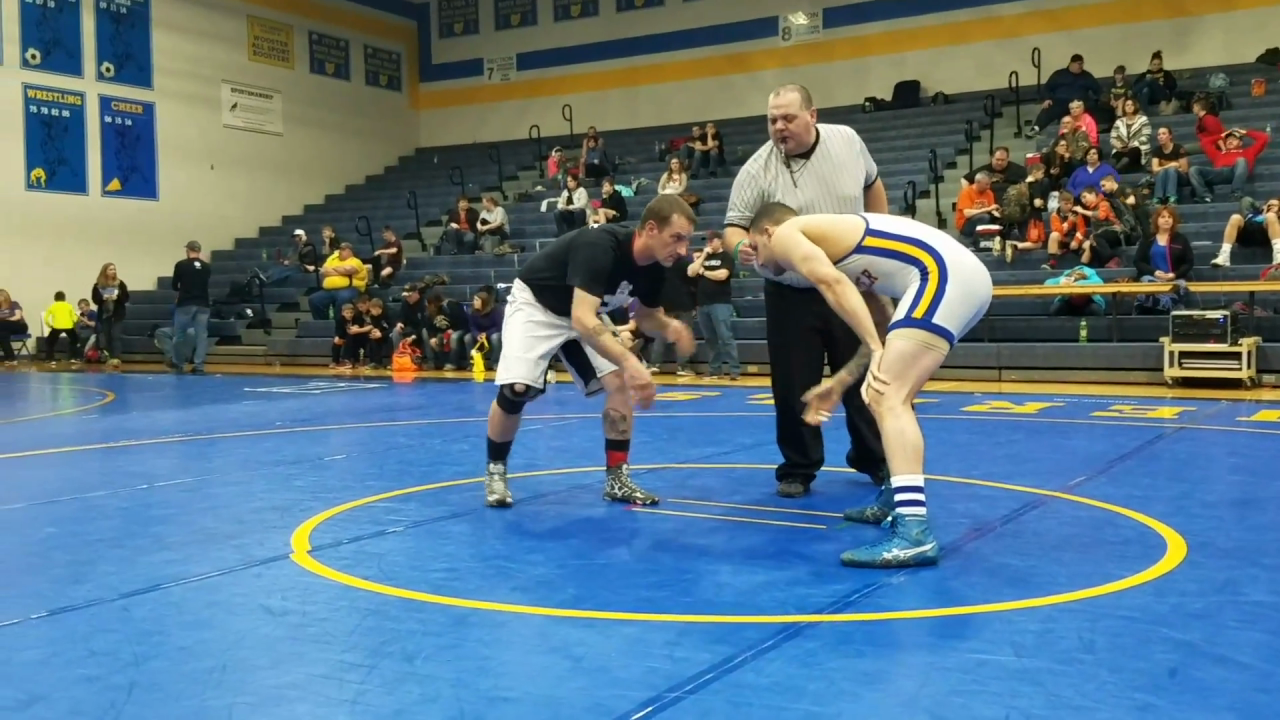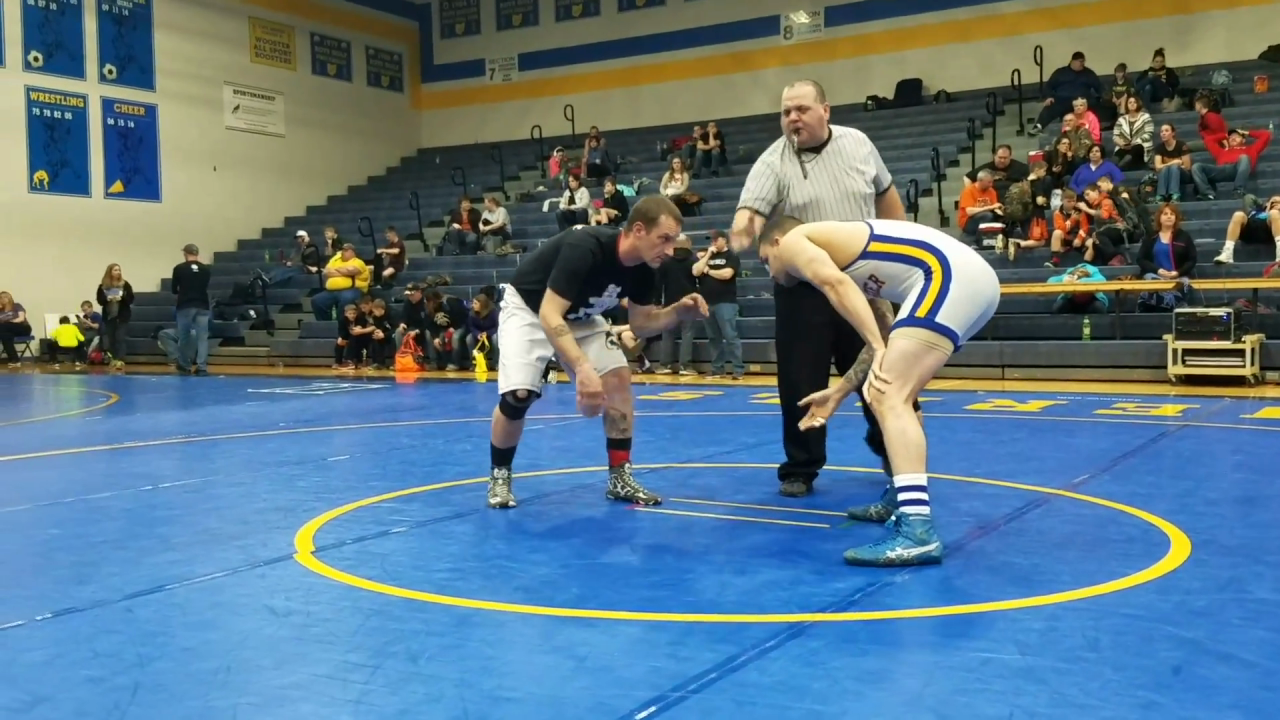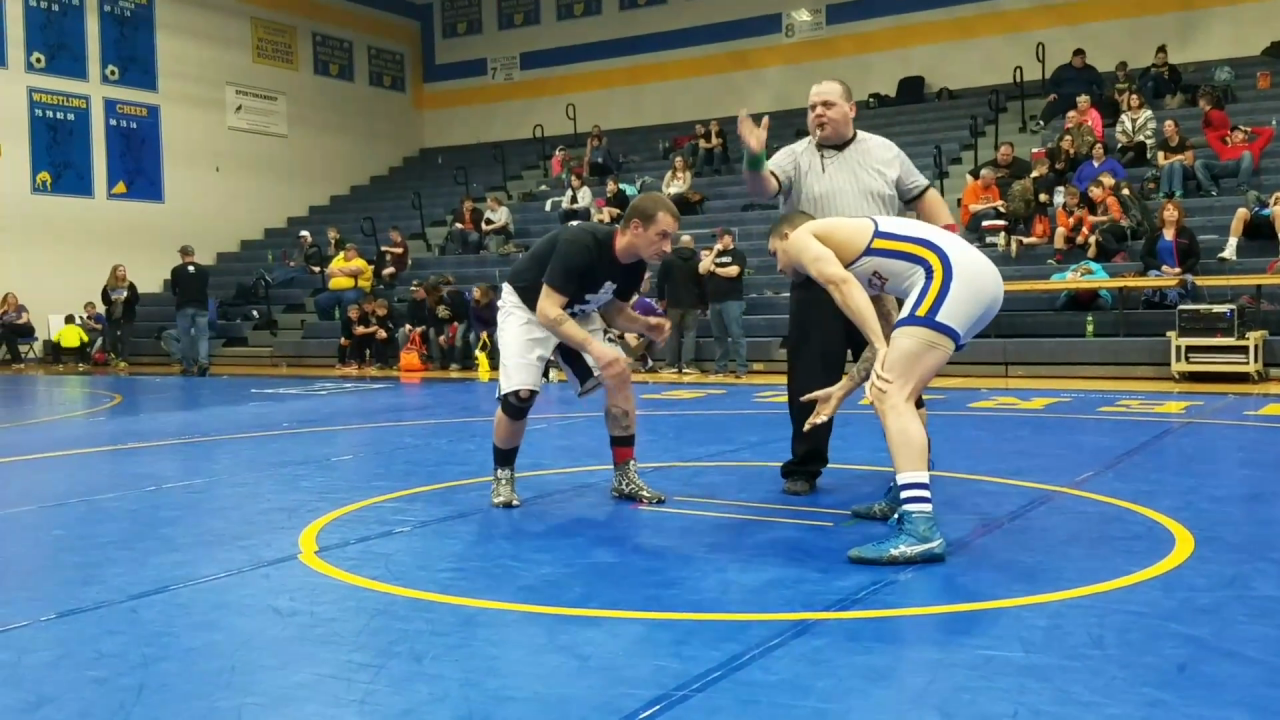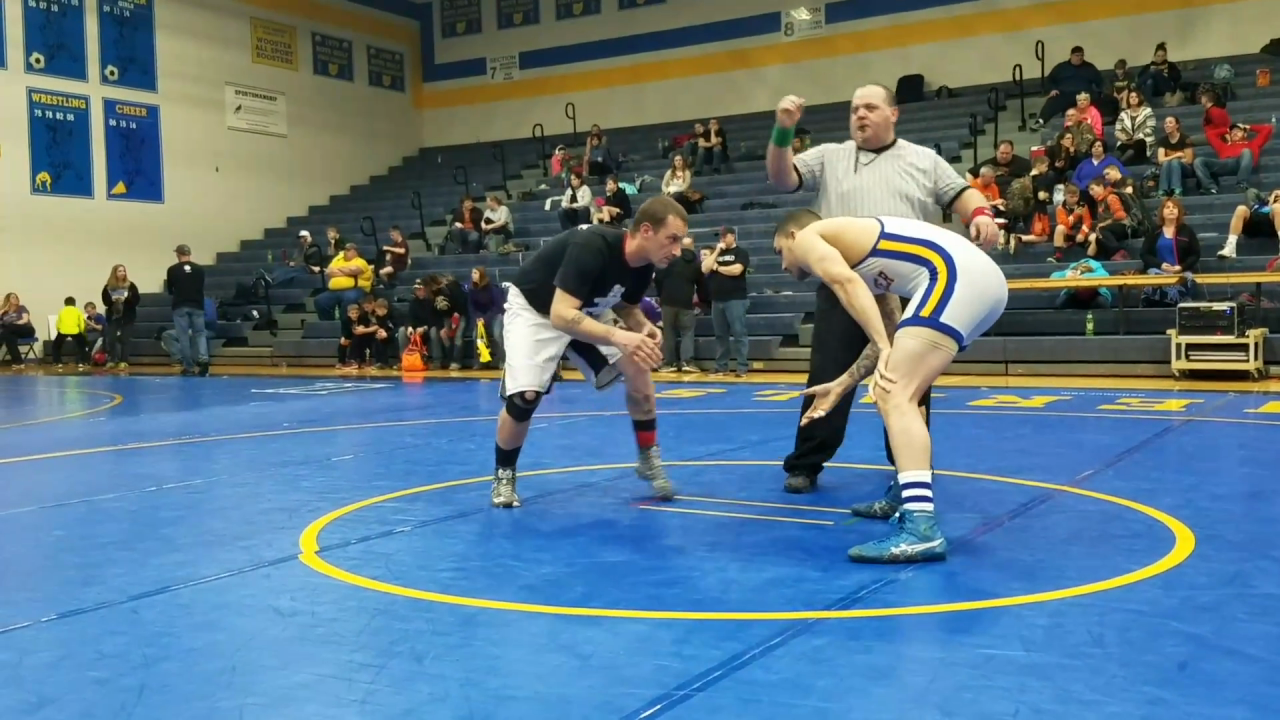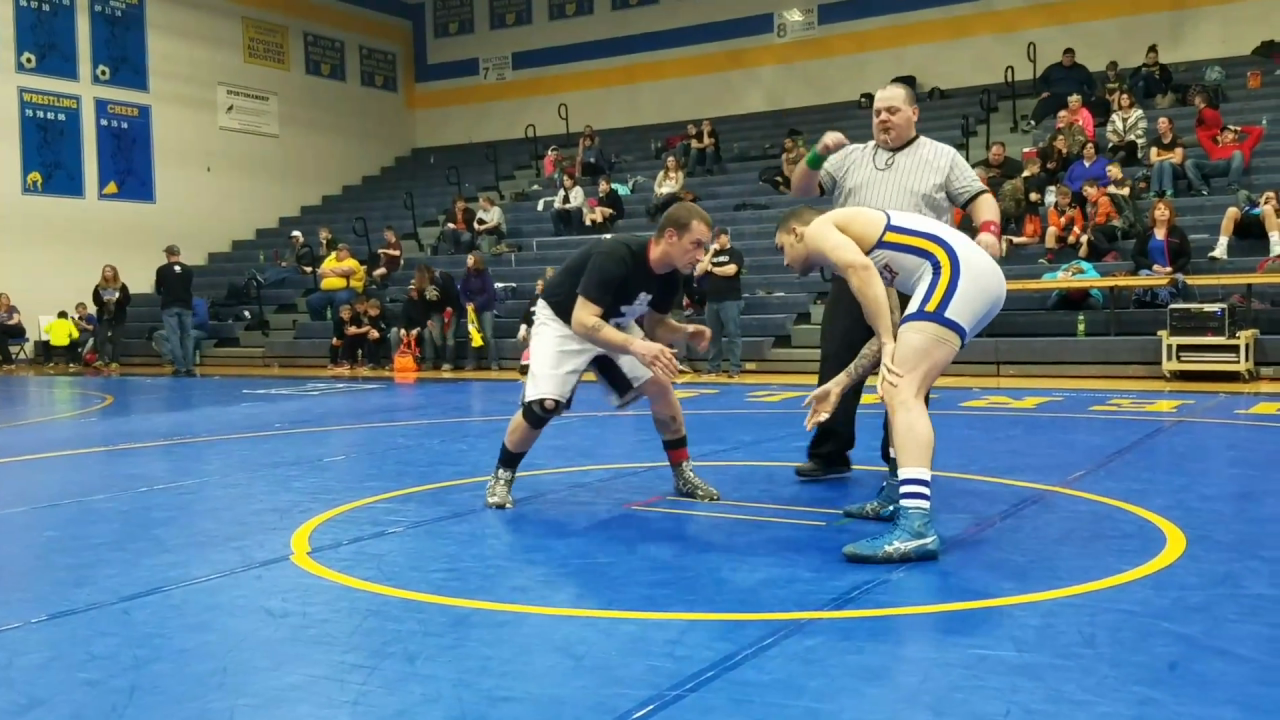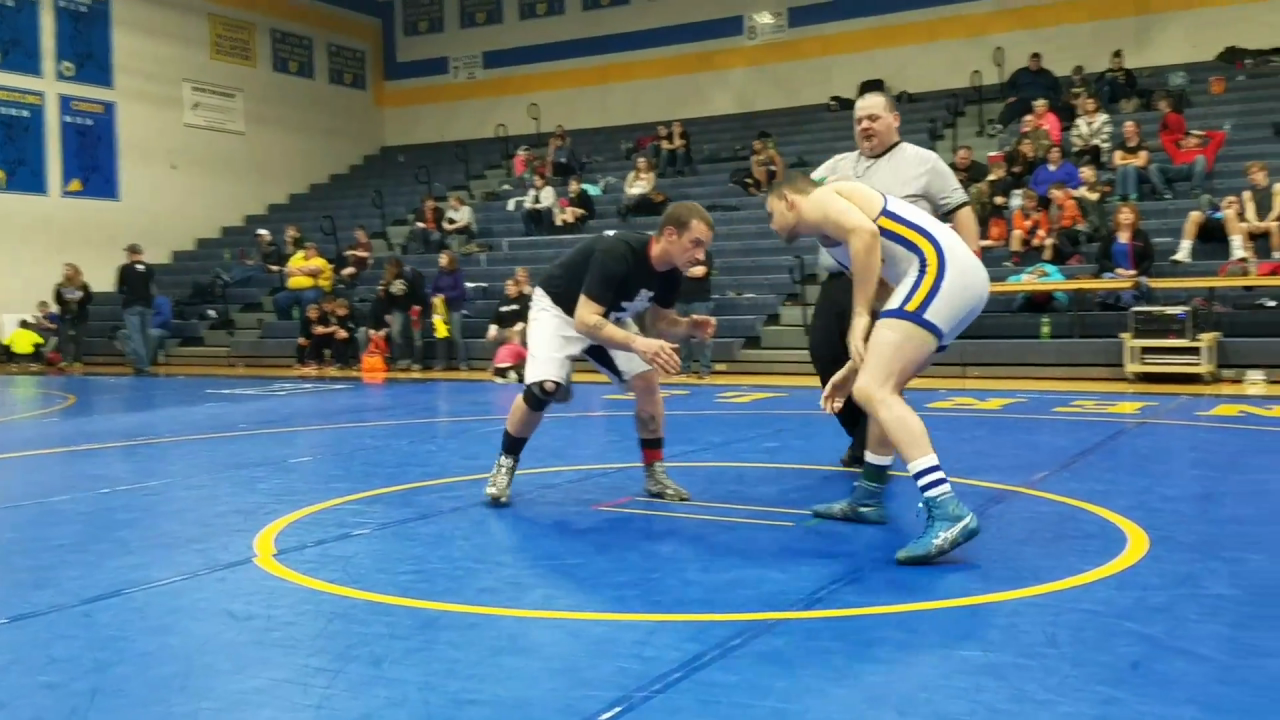
dt=0.2s
person 1, frame 1
left shoulder: (847, 141)
right shoulder: (758, 169)
left elbow: (872, 186)
right elbow: (735, 225)
right wrist: (740, 247)
right hip: (792, 297)
right knee: (794, 385)
left ankle: (874, 460)
right ankle: (797, 469)
person 1, frame 2
left shoulder: (858, 144)
right shoulder: (772, 163)
left elbow: (885, 193)
right elbow: (750, 213)
right wrist: (744, 228)
right hip: (802, 294)
right knee: (801, 383)
right ankle: (800, 468)
person 1, frame 3
left shoulder: (884, 151)
right shoulder: (795, 157)
left elbow: (922, 195)
right elbow: (765, 185)
left wrist: (948, 234)
right wrist: (754, 157)
right hip: (818, 290)
right knee: (810, 381)
right ankle: (803, 467)
person 1, frame 4
left shoulder: (923, 159)
right shoulder: (828, 158)
left elbow: (962, 193)
right elbow: (780, 178)
left wrist: (981, 215)
right wrist: (782, 133)
right knee: (829, 374)
right ankle: (806, 463)
person 1, frame 5
left shoulder: (942, 156)
right shoulder: (850, 157)
left elbow: (979, 197)
right elbow: (802, 189)
left wrist: (988, 229)
right wrist: (818, 153)
right hip: (852, 281)
right knee: (837, 365)
left ankle: (902, 460)
right ankle: (829, 454)
person 1, frame 6
left shoulder: (924, 162)
right shoulder: (839, 165)
left elbow: (961, 211)
right wrist: (821, 183)
right hip: (837, 285)
right knee: (827, 360)
right ankle: (862, 440)
person 2, frame 1
left shoulder: (785, 235)
right shoulder: (821, 239)
left elbow: (833, 283)
right elbow: (873, 326)
left wrist: (877, 350)
right wrist: (838, 384)
left hip: (944, 274)
right hip: (966, 273)
left knee: (886, 398)
right knee: (894, 394)
left ankle: (914, 533)
right ankle: (899, 500)
person 2, frame 2
left shoulder: (792, 242)
right shoulder: (834, 246)
left elbow: (836, 283)
right elbow: (887, 338)
left wrist: (879, 351)
right wrist: (838, 392)
left hip: (948, 275)
right hip: (974, 276)
left knee: (888, 397)
right knee: (895, 393)
left ankle: (918, 532)
right ankle: (901, 499)
person 2, frame 3
left shoulder: (800, 237)
right shoulder: (847, 244)
left elbow: (839, 281)
right elbow: (892, 335)
left wrist: (881, 347)
right wrist: (842, 390)
left hip: (951, 274)
right hip: (979, 276)
left knee: (889, 396)
right knee: (897, 391)
left ankle: (921, 530)
right ankle: (906, 497)
person 2, frame 4
left shoulder: (807, 238)
right shoulder: (855, 245)
left elbow: (846, 282)
right elbow: (891, 331)
left wrist: (884, 350)
right wrist: (841, 386)
left hip: (956, 276)
right hip: (982, 278)
left knee: (893, 396)
right knee: (902, 391)
left ankle: (921, 528)
right ankle: (908, 497)
person 2, frame 5
left shoulder: (818, 229)
right shoulder: (853, 238)
left elbow: (860, 268)
right elbow: (890, 328)
left wrist: (888, 343)
right wrist: (839, 385)
left hip: (958, 272)
right hip: (981, 274)
left knee: (901, 393)
right knee: (904, 386)
left ankle: (916, 526)
right ankle: (900, 496)
person 2, frame 6
left shoulder: (816, 202)
right shoulder: (836, 225)
left elbow: (865, 232)
right elbow: (889, 329)
left wrist: (859, 319)
right wrist: (853, 367)
left hip: (941, 270)
right hip: (963, 274)
left knee: (872, 391)
right knee: (881, 385)
left ankle: (947, 513)
right ankle: (869, 495)
person 3, frame 1
left shoulder: (653, 266)
right shoulder: (600, 245)
left elbow: (649, 318)
right elbow: (582, 318)
left wrist: (670, 329)
right wrist: (629, 361)
left hip: (586, 310)
right hip: (536, 304)
left knee: (620, 381)
right knee: (515, 390)
left ankle: (617, 479)
right ankle: (496, 470)
person 3, frame 2
left shoulder: (642, 267)
right shoulder: (584, 247)
left elbow: (642, 322)
right elbow: (551, 317)
left wrist: (679, 311)
right wrist: (582, 368)
left hip: (579, 316)
right hip: (529, 308)
left knee: (619, 379)
right knee: (518, 395)
left ankle: (620, 478)
right ankle: (500, 475)
person 3, frame 3
left shoulder: (635, 264)
right shoulder: (581, 243)
left elbow: (614, 314)
right elbow: (546, 311)
left wrist: (645, 324)
right wrist: (593, 347)
left hip: (576, 312)
right hip: (526, 307)
left knee: (619, 376)
right knee: (520, 395)
left ankle: (625, 475)
right ankle: (503, 476)
person 3, frame 4
left shoulder: (644, 266)
right shoulder: (591, 246)
left elbow: (626, 309)
right elbow: (561, 314)
left wrist: (644, 328)
right wrist: (617, 337)
left hip: (586, 311)
right hip: (533, 309)
left knee: (637, 367)
right knee: (525, 397)
left ankle: (649, 462)
right ankle: (504, 476)
person 3, frame 5
left shoulder: (670, 276)
right shoulder: (616, 256)
left elbow: (658, 325)
right elbow: (582, 322)
left wrist: (684, 332)
right wrist: (634, 346)
left hip: (613, 324)
right hip: (560, 320)
left knee: (660, 387)
right knee: (543, 405)
left ankle: (683, 474)
right ankle: (502, 475)
person 3, frame 6
left shoulder: (670, 272)
right shoulder: (616, 252)
left elbow: (660, 322)
right elbow: (585, 320)
left wrist: (690, 326)
right wrist: (638, 343)
left hip: (609, 316)
right hip: (557, 310)
left knee: (648, 381)
right knee: (543, 389)
left ankle: (655, 474)
right ankle: (506, 463)
